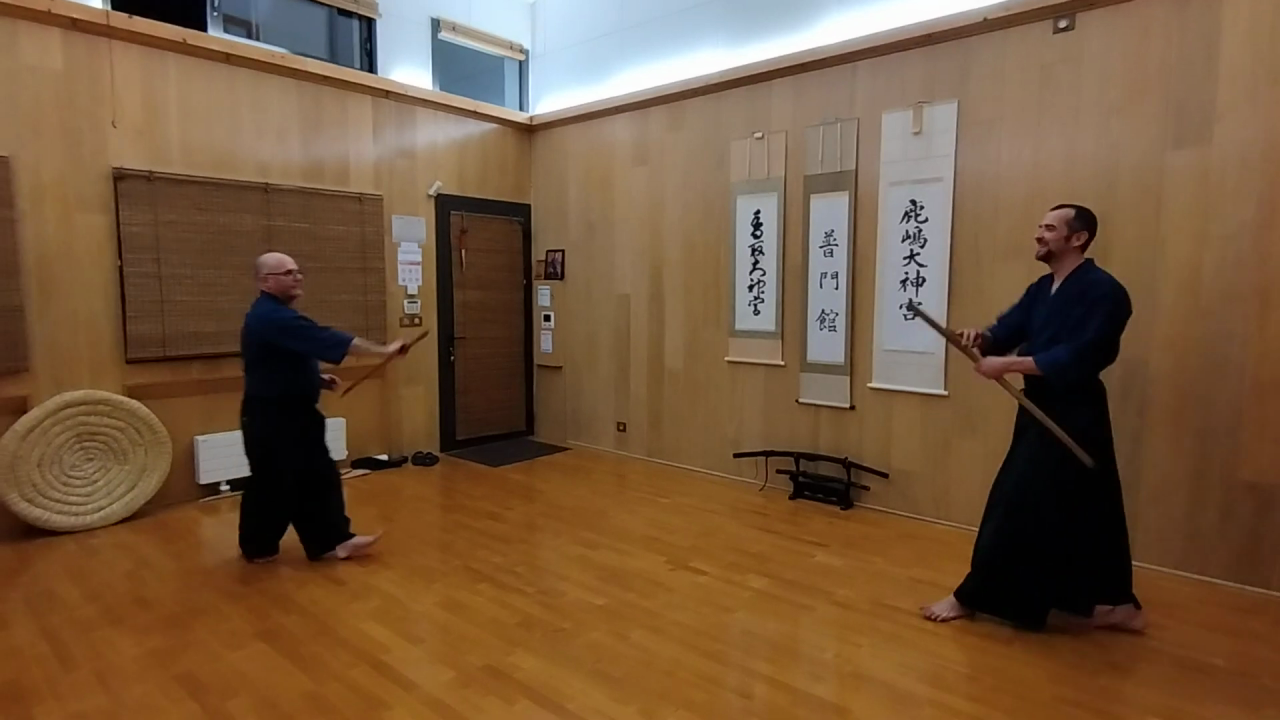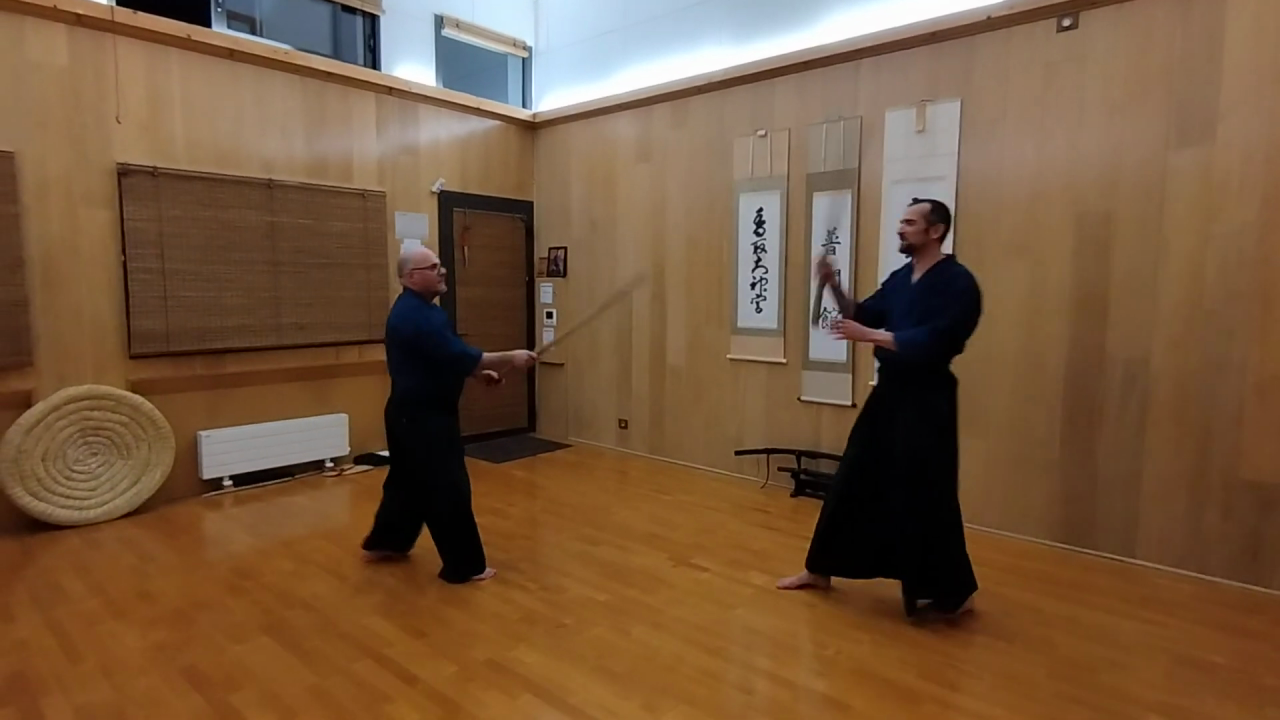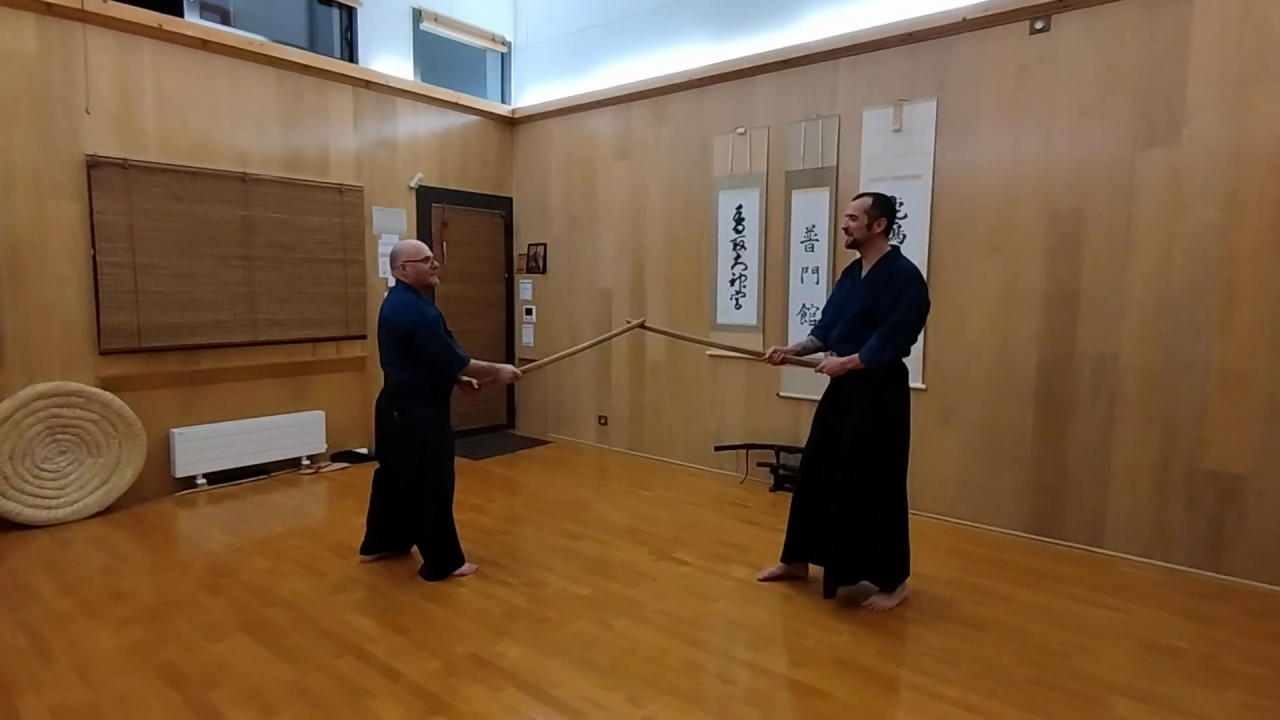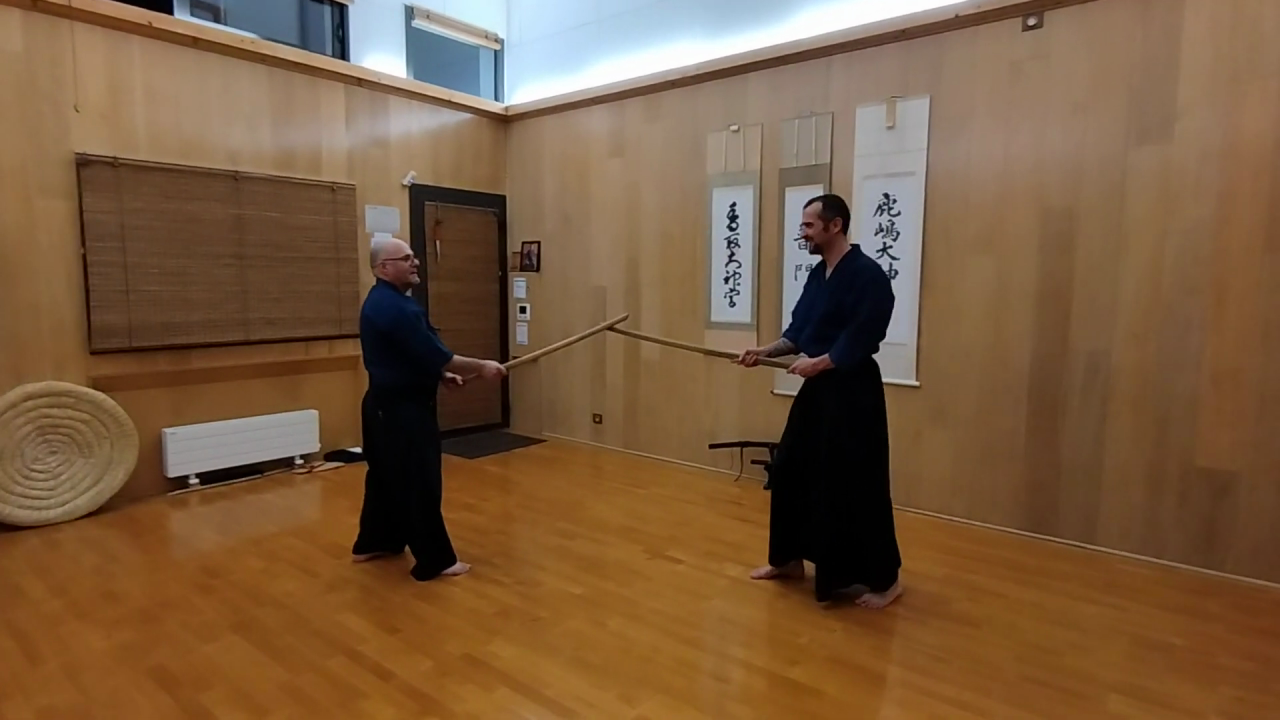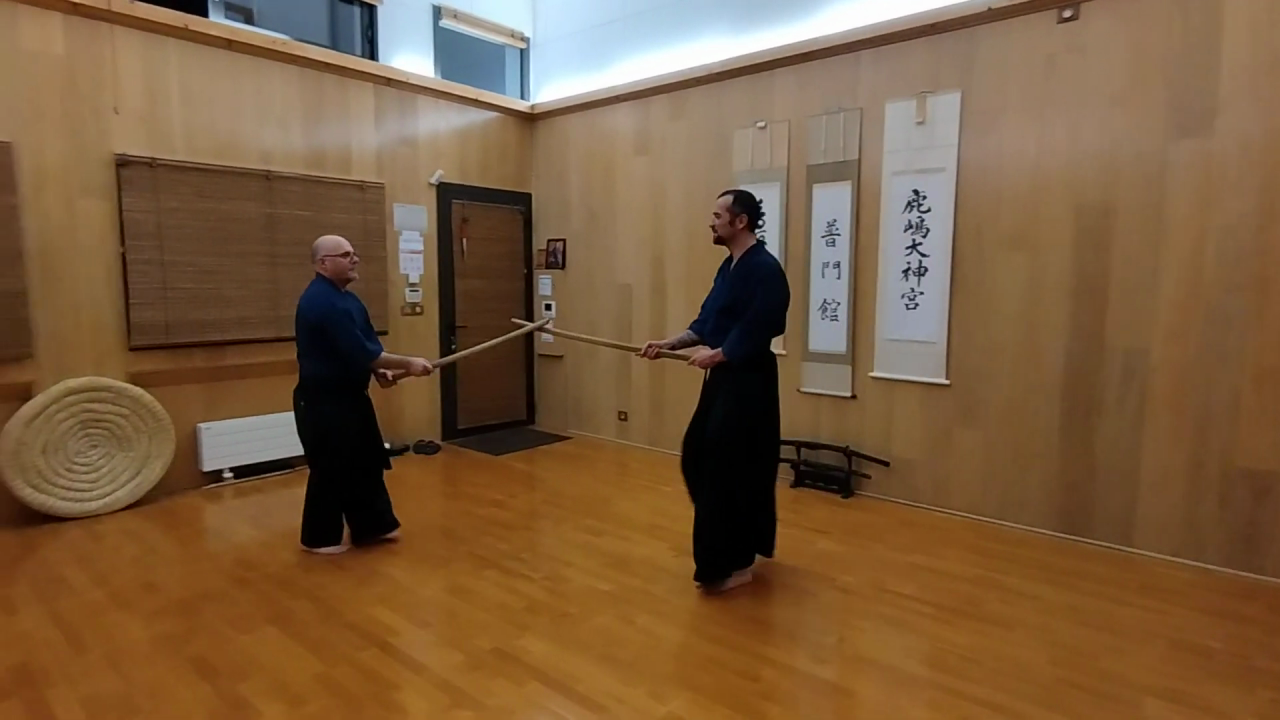
dt=1s
person 1, frame 1
left shoulder: (1102, 292)
right shoulder: (1042, 289)
left elbow: (1078, 357)
right elbow: (1008, 330)
left wrist: (1008, 364)
right wrist: (979, 342)
left hip: (1073, 414)
right hip: (1043, 408)
left knee: (1017, 506)
right knee: (1083, 511)
left ankle: (972, 598)
right ankle: (1115, 603)
person 1, frame 2
left shoulder: (958, 284)
right shoulder: (900, 279)
left elbow: (932, 342)
right elbow: (865, 316)
left wrist: (867, 336)
right wrist: (833, 286)
left hip: (927, 400)
right hip: (889, 394)
left knee: (926, 496)
right knee: (853, 482)
left ankle: (954, 591)
right ankle: (819, 569)
person 1, frame 3
left shoulder: (904, 277)
right shoulder: (851, 274)
left elbow: (895, 341)
right elbow: (827, 329)
left wrist: (848, 362)
right wrist: (791, 351)
left hip: (880, 392)
right hip: (843, 388)
left knee: (875, 485)
right knee: (815, 472)
left ankle: (892, 580)
right ankle: (796, 559)
person 1, frame 4
left shoulder: (867, 275)
right shoulder: (818, 275)
left elbow: (864, 338)
right elbow: (800, 331)
left wrist: (819, 363)
right wrist: (766, 352)
left hip: (853, 390)
right hip: (817, 388)
left knee: (857, 484)
right knee: (791, 469)
left ankle: (883, 579)
right ankle: (789, 558)
person 1, frame 5
left shoulder: (764, 269)
right shoulder: (730, 267)
left elbow: (758, 332)
right elbow: (708, 321)
left wrist: (715, 355)
right wrist: (670, 343)
left hip: (748, 381)
right hip: (724, 378)
left knee: (727, 470)
right knee: (699, 458)
left ankle: (731, 564)
right ankle: (725, 551)
person 2, frame 1
left shoulder: (280, 315)
right shoulder: (269, 318)
right elbow: (326, 341)
left wrist: (317, 380)
right wrist: (382, 349)
left hip: (295, 414)
right hip: (269, 417)
left knee: (319, 475)
right knee: (271, 483)
left ankle: (333, 540)
right ankle: (256, 547)
person 2, frame 2
left shoulder: (416, 309)
right shoulder: (416, 316)
left elbow: (445, 358)
right elbow: (458, 356)
left wrist: (480, 371)
right wrist: (509, 358)
left hip: (413, 413)
right hip: (423, 416)
left knee: (408, 481)
right knee: (448, 489)
left ankle: (383, 541)
right ankle: (464, 566)
person 2, frame 3
left shoulder: (400, 302)
right shoulder: (413, 309)
right elbow: (449, 357)
left wrist: (457, 377)
right wrist: (496, 371)
left hip: (401, 405)
right hip: (416, 410)
left knee: (396, 475)
right knee: (432, 483)
left ankle: (381, 542)
right ankle: (442, 561)
person 2, frame 4
left shoulder: (383, 301)
right shoulder: (394, 307)
right elbow: (432, 353)
left wrist: (441, 374)
right wrist: (480, 367)
left hip: (388, 404)
right hip: (401, 409)
left knee: (387, 477)
right knee: (419, 483)
left ankle: (374, 542)
right ankle: (434, 560)
person 2, frame 5
left shoulder: (345, 298)
right shoulder: (322, 302)
left elbow: (356, 347)
right elbow: (359, 351)
left wrist: (379, 370)
right wrist: (408, 364)
left hip: (349, 395)
right hip: (323, 400)
left knee: (366, 460)
right knee: (330, 468)
left ankle: (372, 527)
right ankle: (319, 536)
